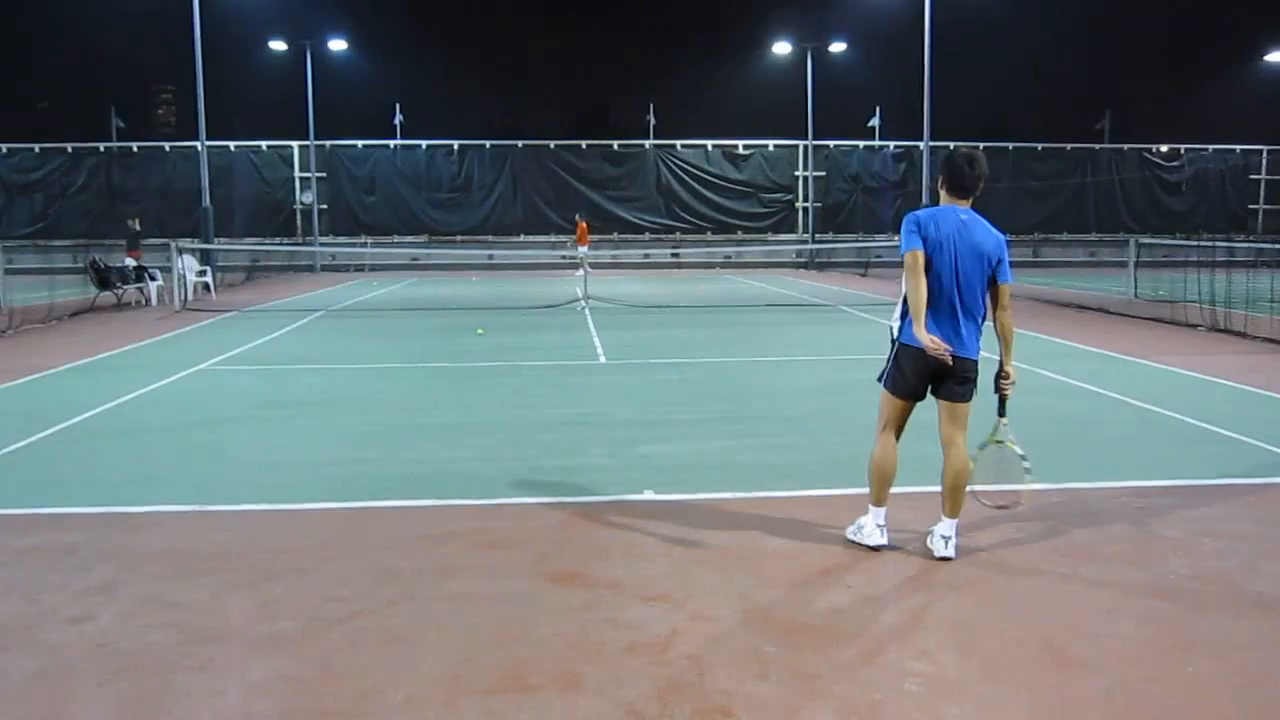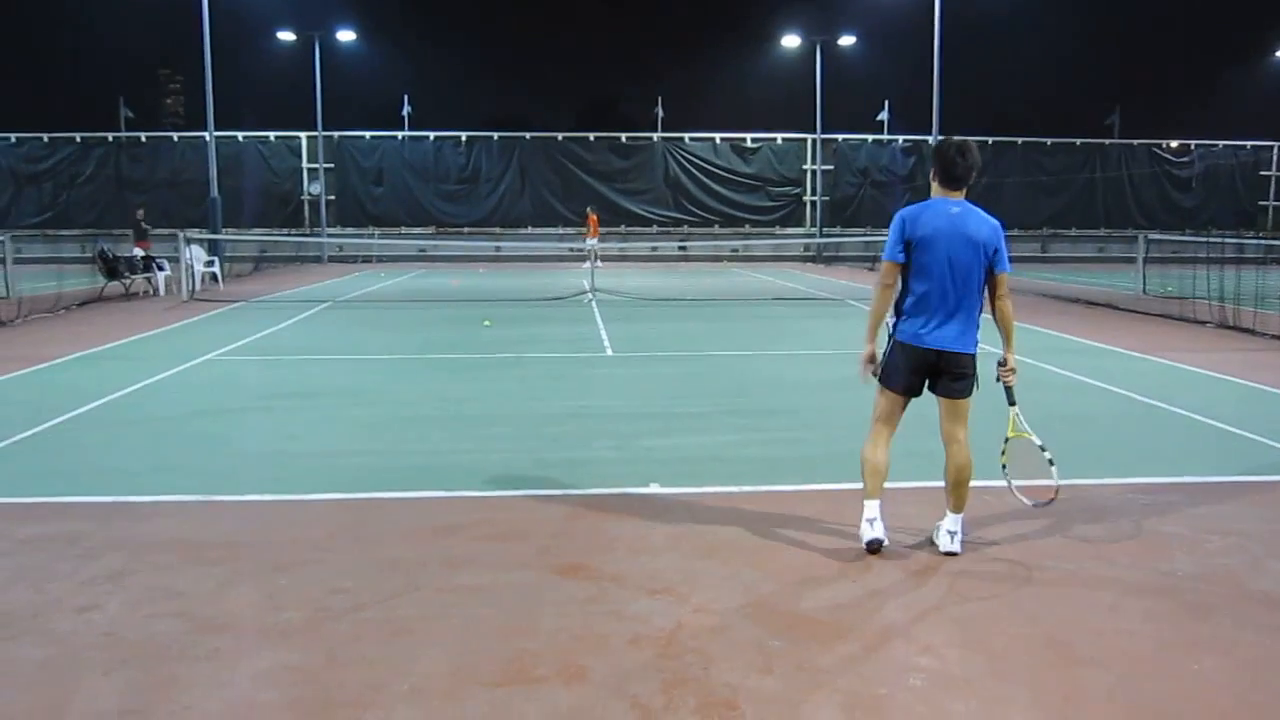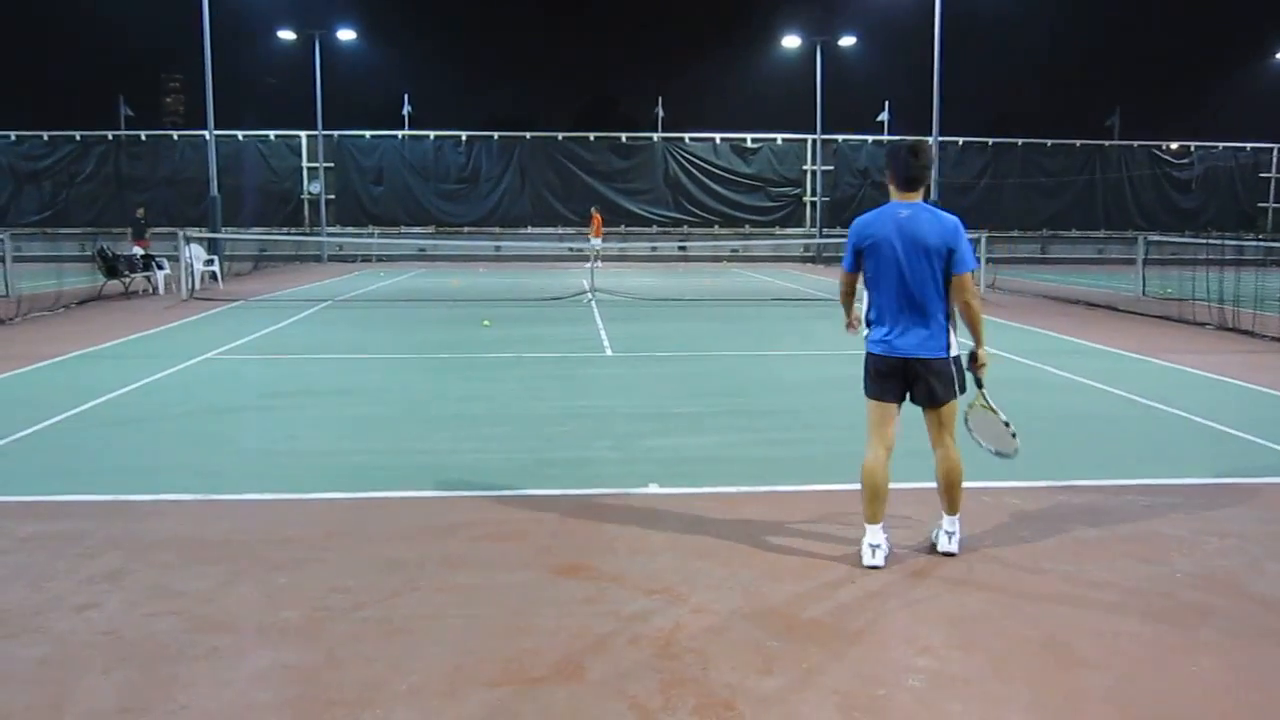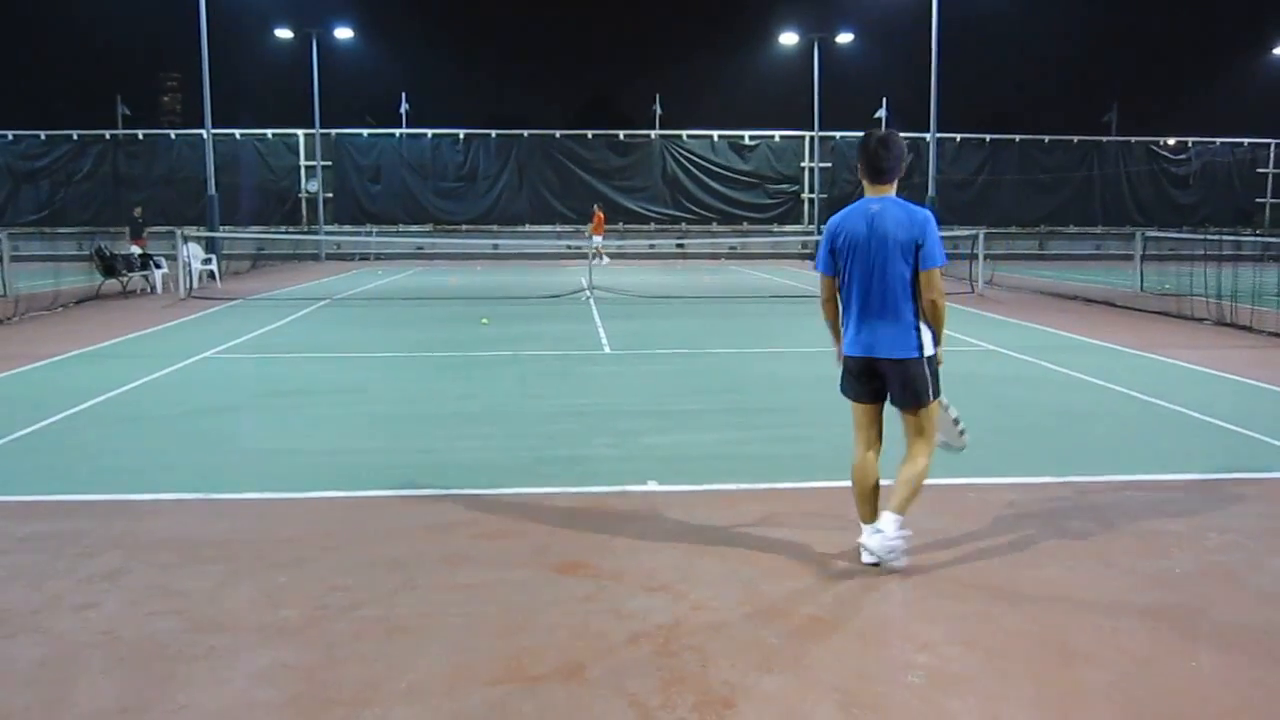
dt=0.3s
person 1, frame 1
left shoulder: (918, 221)
right shoulder: (994, 239)
left elbow: (915, 272)
right elbow: (1001, 307)
left wrist: (920, 329)
right wrist: (1007, 362)
left hip: (916, 346)
right hip: (963, 352)
left knee: (887, 433)
right knee: (955, 443)
left ankle: (875, 523)
right ankle: (946, 533)
person 1, frame 2
left shoulder: (908, 219)
right shoulder: (990, 228)
left elbow: (888, 283)
right elbow: (1000, 296)
left wrist: (870, 340)
right wrist: (1009, 349)
left hip: (909, 342)
right hip: (959, 348)
left knee: (881, 431)
right knee: (956, 439)
left ankle: (872, 518)
right ankle: (952, 529)
person 1, frame 3
left shoulder: (863, 227)
right shoulder: (948, 227)
left elbow: (847, 288)
right elbow: (965, 298)
left wrist: (851, 315)
right wrist: (979, 344)
left hip: (882, 351)
right hip: (935, 351)
left knee: (878, 447)
right knee: (944, 443)
left ankle: (874, 540)
right ankle: (950, 529)
person 1, frame 4
left shoulder: (838, 225)
right shoulder: (919, 221)
left elbow: (829, 298)
right elbow: (932, 297)
left wrist: (840, 341)
right wrist: (937, 342)
left hip: (859, 352)
right hip: (908, 351)
left knee: (866, 447)
right knee: (921, 445)
left ankle: (873, 530)
right ankle: (888, 526)
